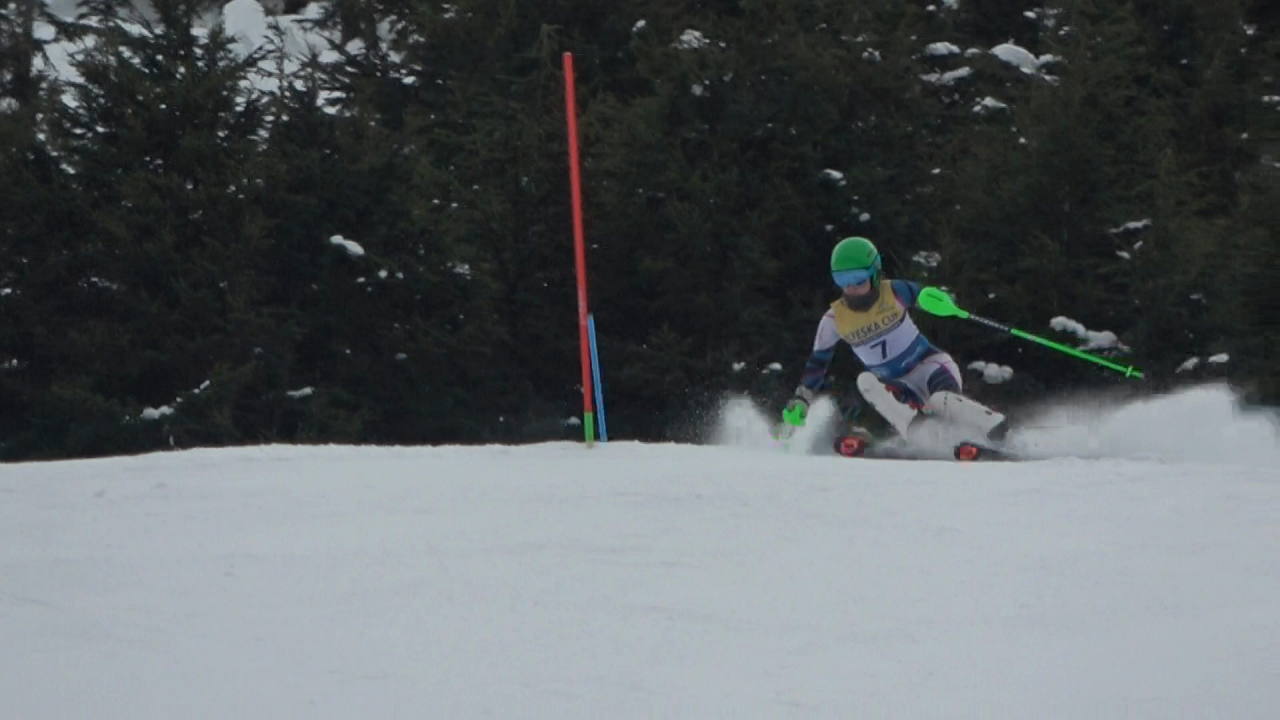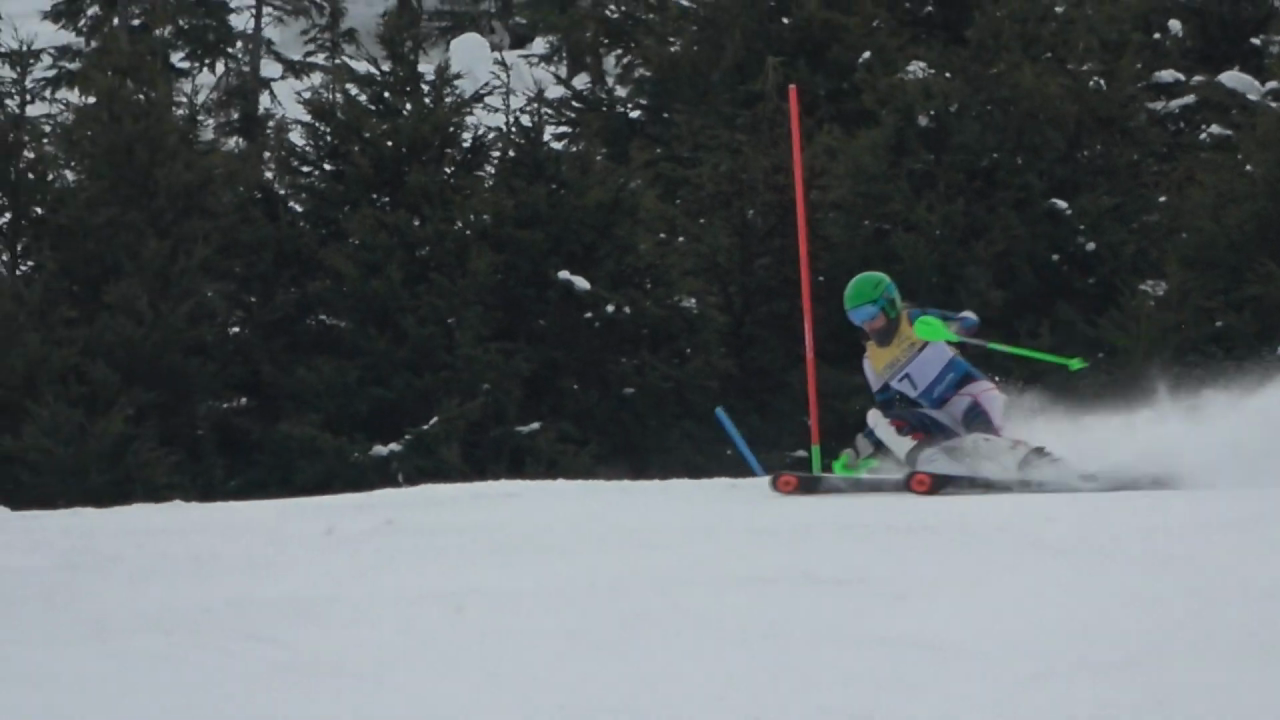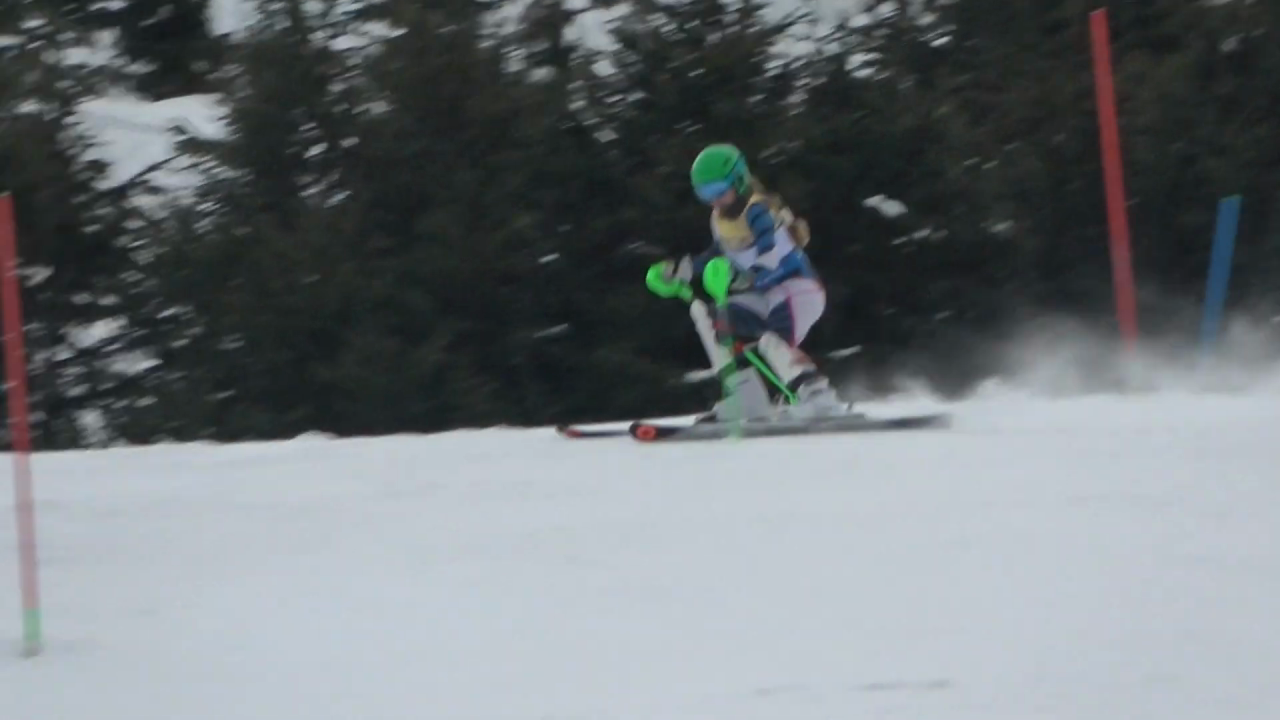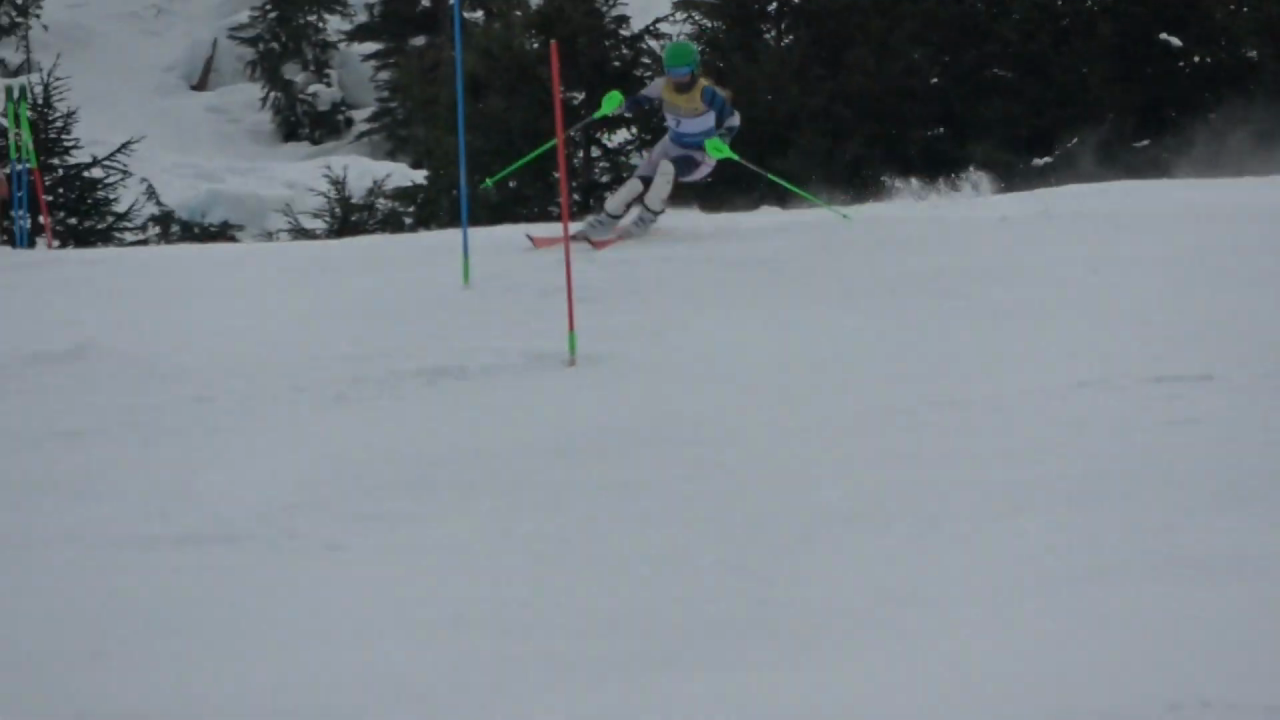
dt=0.4s
person 1, frame 1
left shoulder: (893, 291)
right shoulder: (834, 320)
right elbow: (817, 363)
right wrist: (801, 399)
left hip: (931, 366)
right hip: (895, 386)
left knee: (942, 401)
right knee: (867, 382)
person 1, frame 2
left shoulder: (913, 321)
right shoulder: (872, 360)
left elbow: (970, 321)
right elbow: (887, 407)
left wrist: (949, 329)
right wrist: (859, 450)
left hip: (973, 394)
right hip: (943, 417)
right knee: (877, 417)
person 1, frame 3
left shoulder: (757, 211)
right shoulder: (719, 217)
left elbow: (769, 258)
right elbow: (718, 256)
left wrist: (733, 277)
right wrist: (679, 270)
left hip: (800, 292)
right hip: (767, 293)
left knee: (773, 345)
right knee: (702, 312)
left ankle: (818, 396)
right ankle: (748, 396)
person 1, frame 4
left shoulder: (705, 91)
right shoulder: (664, 84)
left elbow: (732, 117)
right elbow: (637, 102)
left wrist: (721, 141)
left hip: (701, 155)
right hip: (673, 145)
left knee: (665, 170)
right knee: (637, 183)
left ankle: (641, 222)
right ankle: (602, 223)
